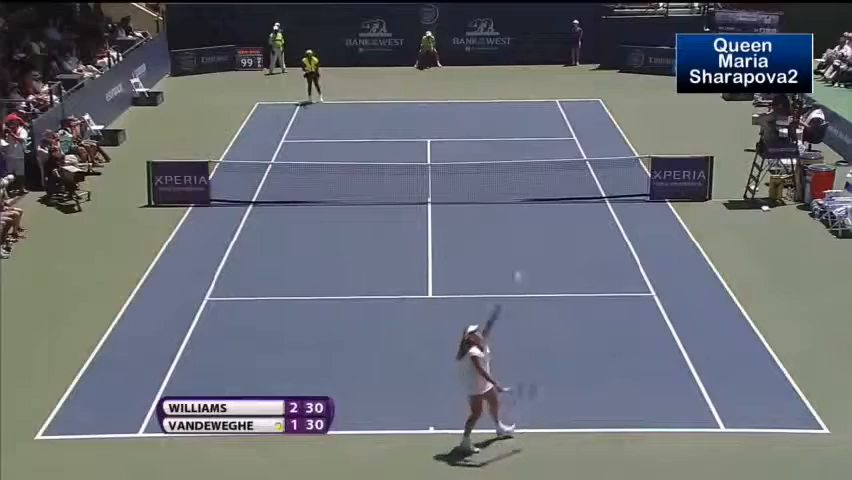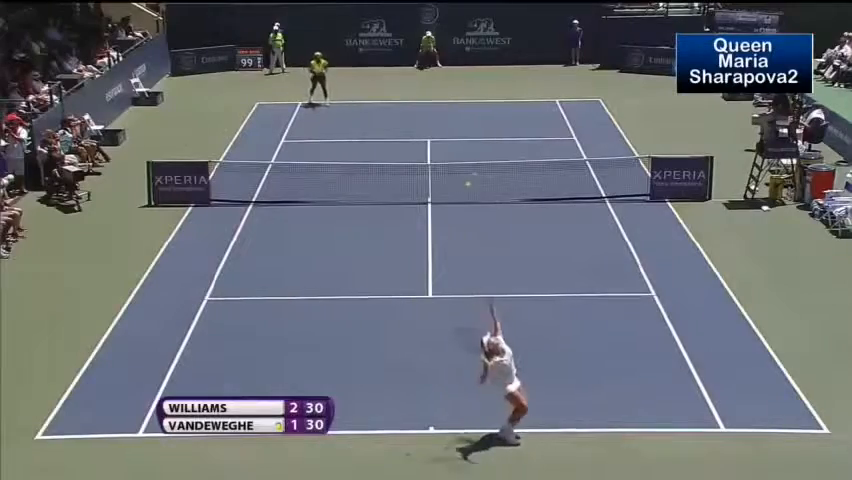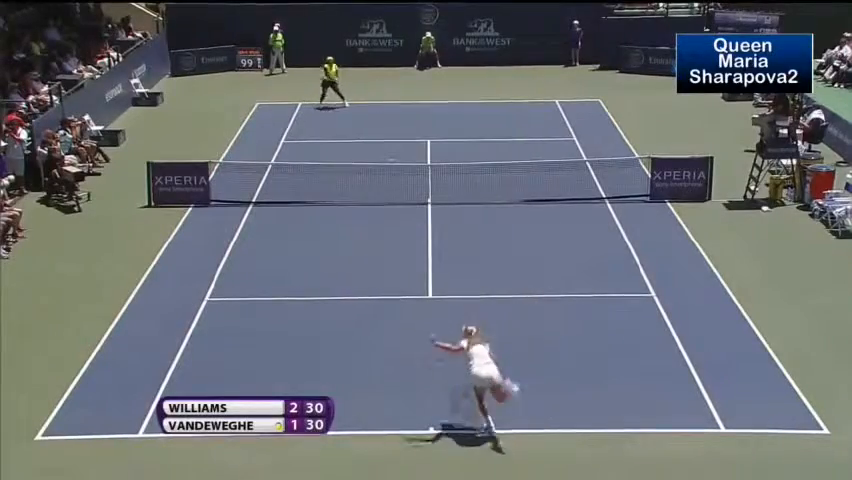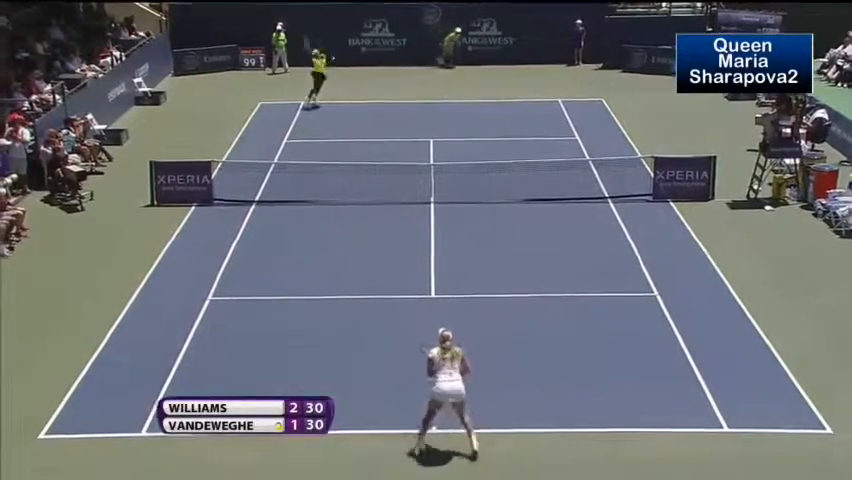
dt=0.7s
person 1, frame 1
left shoulder: (481, 341)
right shoulder: (473, 353)
left elbow: (487, 327)
right elbow: (483, 372)
left wrist: (495, 314)
right wrist: (497, 385)
left hip: (486, 384)
right hip: (475, 388)
left knee: (495, 404)
right knee: (476, 414)
left ankle: (500, 428)
right ankle: (465, 442)
person 1, frame 2
left shoulder: (499, 341)
right shoulder: (492, 361)
left elbow: (496, 326)
right elbow: (483, 378)
left wrist: (492, 307)
right wrist: (486, 365)
left hip: (513, 381)
right hip: (507, 385)
left knee: (521, 407)
right knee: (523, 408)
left ankle: (508, 429)
right ankle: (506, 432)
person 1, frame 3
left shoulder: (465, 343)
right shoulder: (484, 345)
left elbow: (452, 348)
right elbow: (493, 360)
left wrist: (436, 343)
left hip: (478, 374)
right hip: (491, 370)
left knee: (480, 399)
right knee: (501, 398)
left ankle: (489, 425)
right ankle: (506, 386)
person 1, frame 4
left shoulder: (433, 353)
right shoulder: (458, 352)
left elbow: (429, 374)
right elbow: (467, 370)
left hip: (441, 388)
right hip: (457, 388)
left knee: (430, 415)
right knee: (463, 417)
left ankle: (420, 442)
right ankle: (474, 445)
